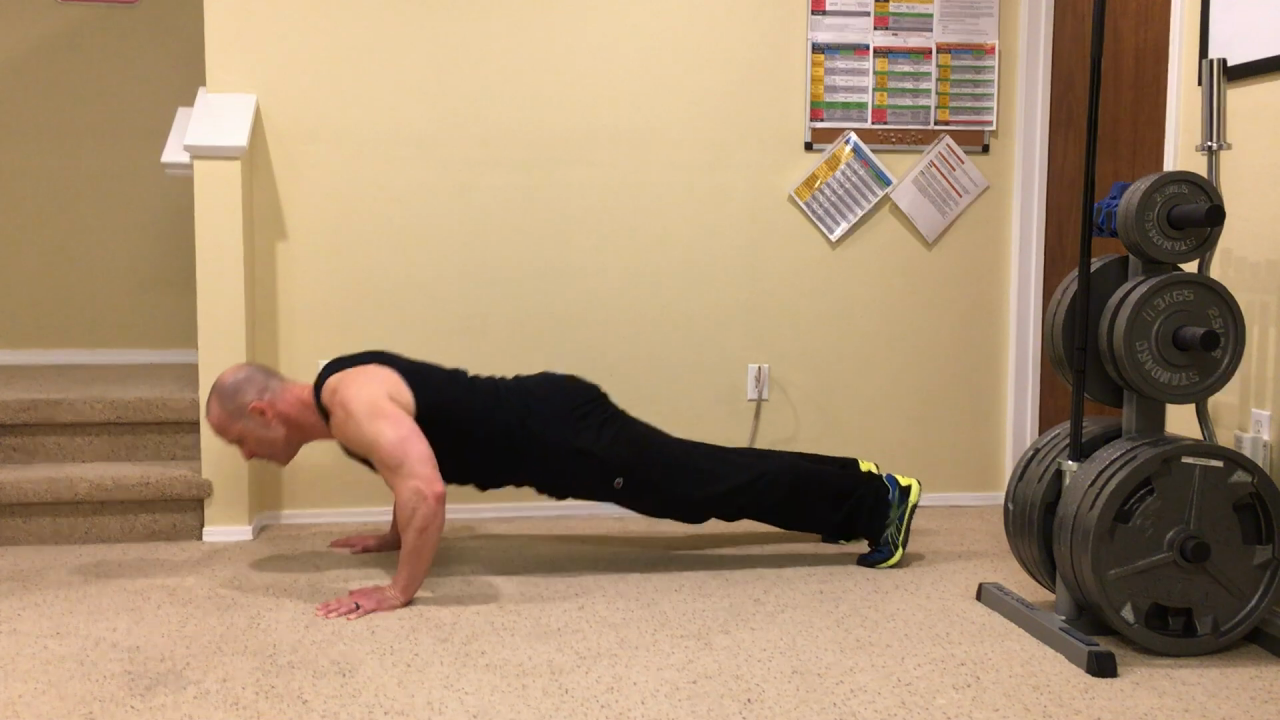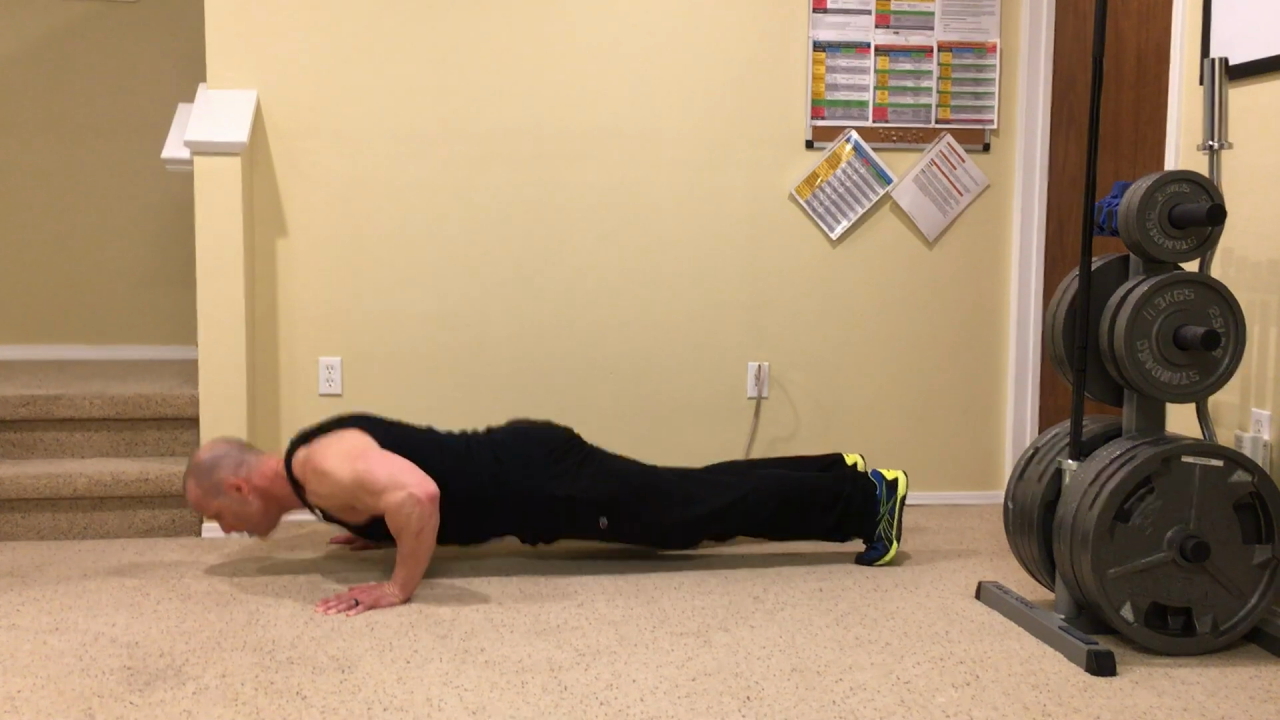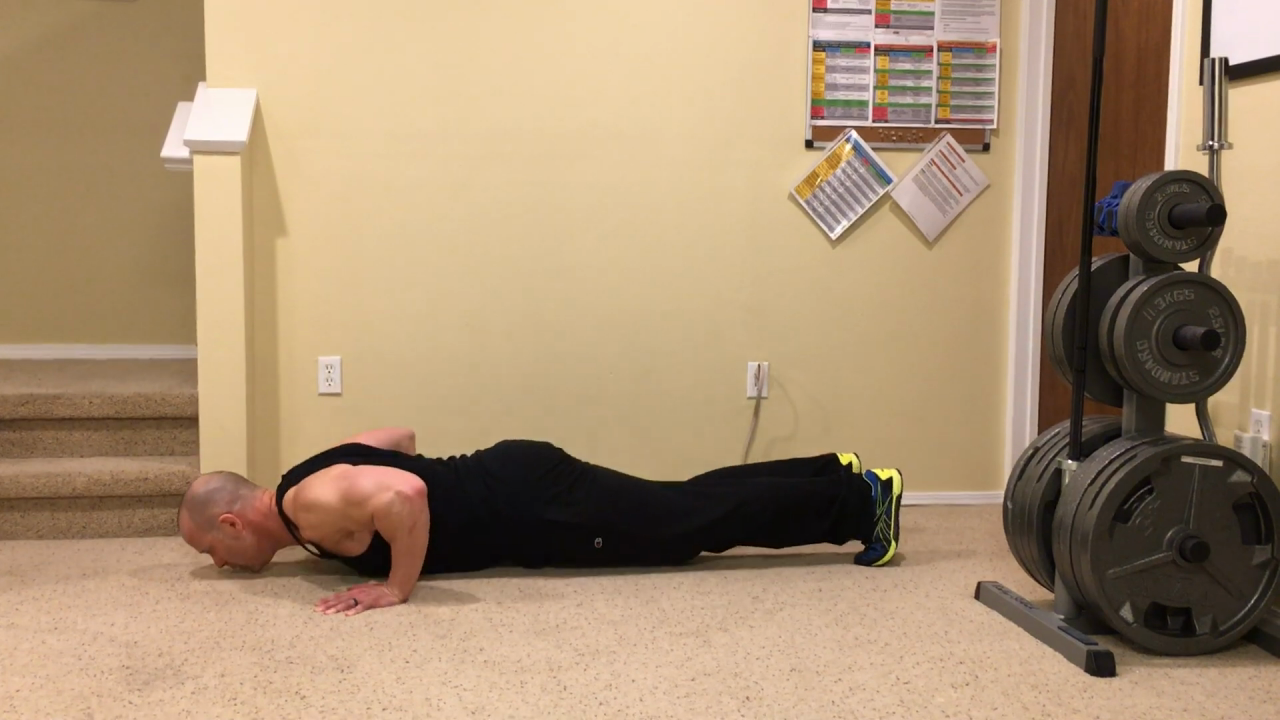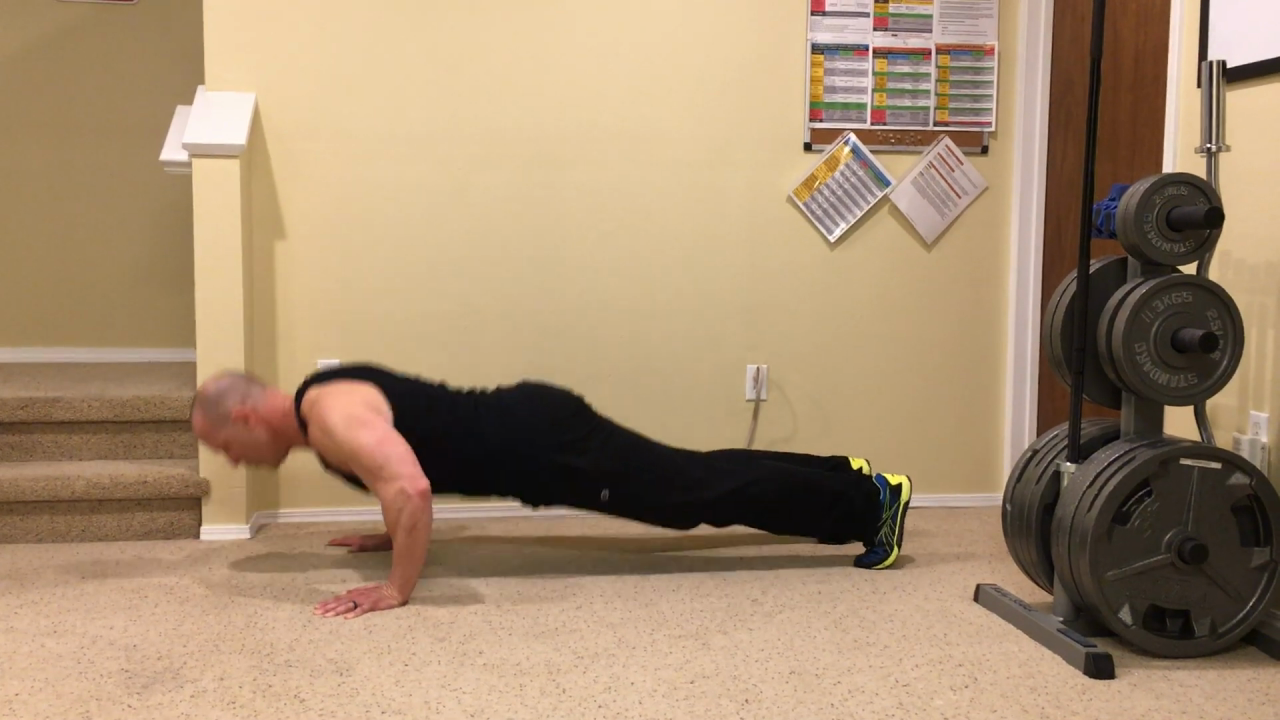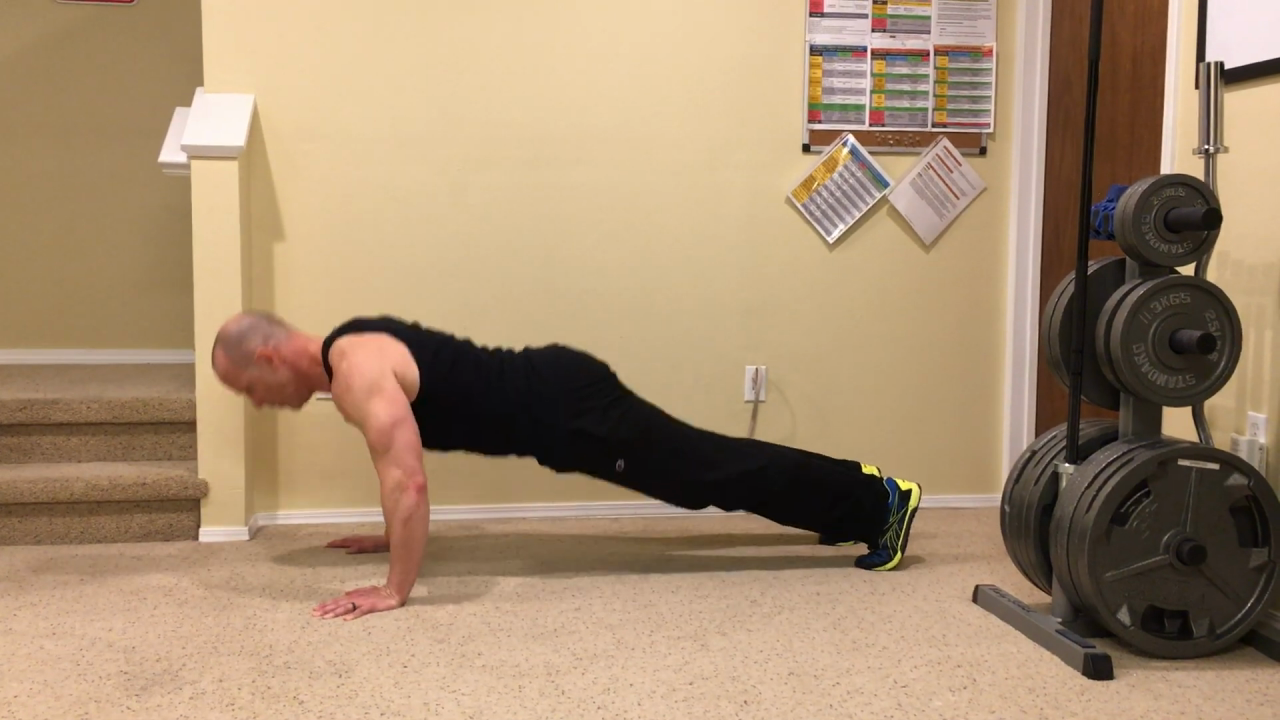
dt=0.3s
person 1, frame 1
left shoulder: (349, 403)
right shoulder: (341, 390)
left elbow: (426, 490)
left wrist: (400, 589)
right wrist: (396, 536)
left hip: (559, 431)
right hip: (541, 417)
left knee: (719, 486)
right knee: (711, 476)
left ankle: (879, 496)
right ankle: (857, 481)
person 1, frame 2
left shoulder: (320, 471)
right shoulder: (321, 453)
left elbow: (420, 495)
left wrist: (398, 588)
right wrist: (383, 530)
left hip: (538, 483)
right hip: (520, 460)
left knee: (705, 508)
right knee: (696, 493)
left ankle: (866, 497)
right ankle: (842, 475)
person 1, frame 3
left shoulder: (311, 507)
right shoulder: (312, 481)
left elbow: (407, 494)
right elbow: (401, 436)
left wrist: (395, 587)
left hip: (530, 507)
right hip: (515, 480)
left knee: (699, 521)
right knee: (691, 501)
left ankle: (862, 497)
right ankle: (836, 476)
person 1, frame 4
left shoulder: (326, 418)
right shoulder: (325, 399)
left elbow: (411, 488)
left wrist: (397, 589)
right wrist: (392, 534)
left hip: (543, 446)
right hip: (526, 425)
left knee: (705, 492)
right knee: (698, 478)
left ankle: (869, 500)
right ankle: (851, 480)
person 1, frame 5
left shoulder: (353, 370)
right shoulder: (348, 351)
left elbow: (405, 478)
right elbow: (408, 457)
left wrist: (394, 590)
right wrist: (394, 532)
left hip: (566, 408)
right hip: (550, 394)
left knee: (719, 475)
right knee: (716, 466)
left ankle: (878, 501)
right ankle: (863, 487)
